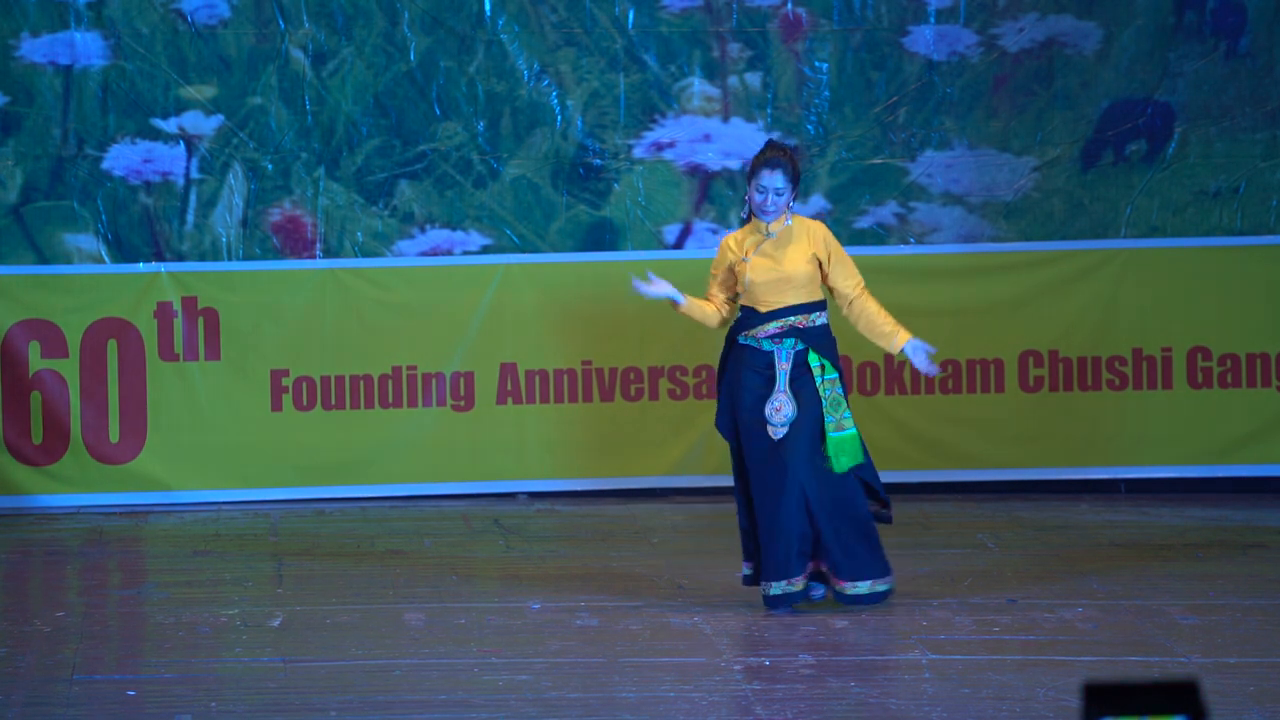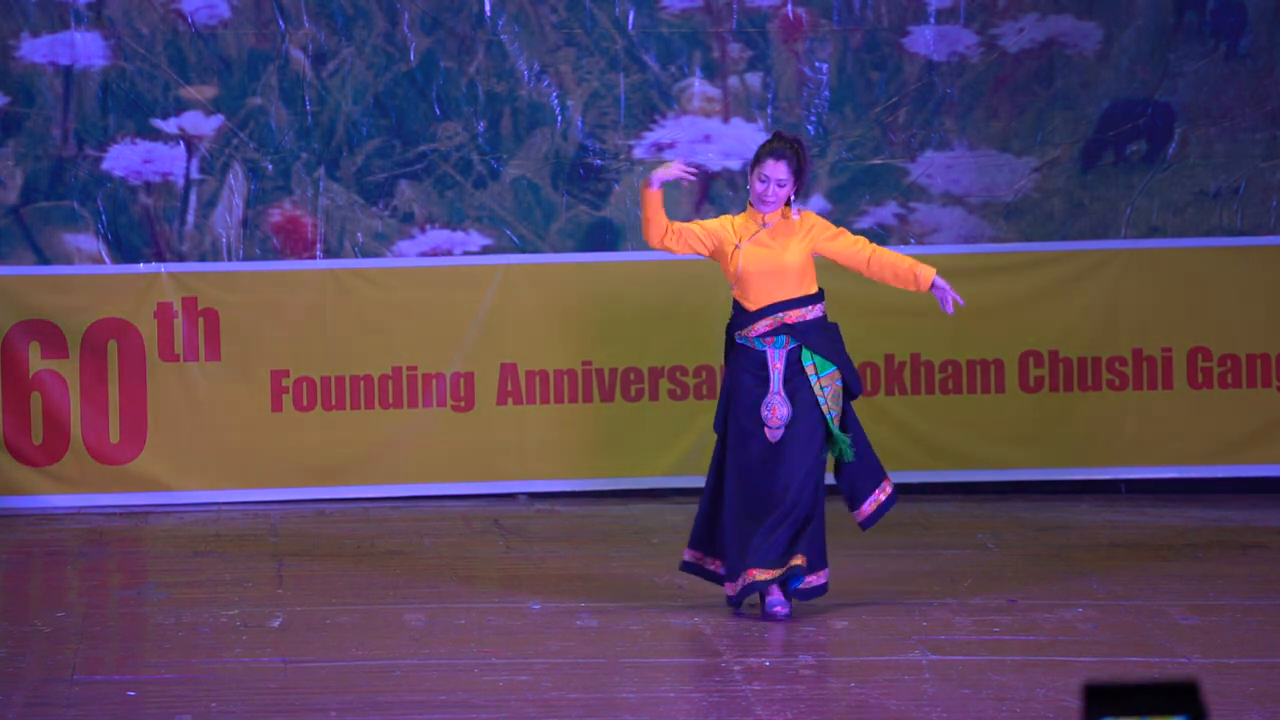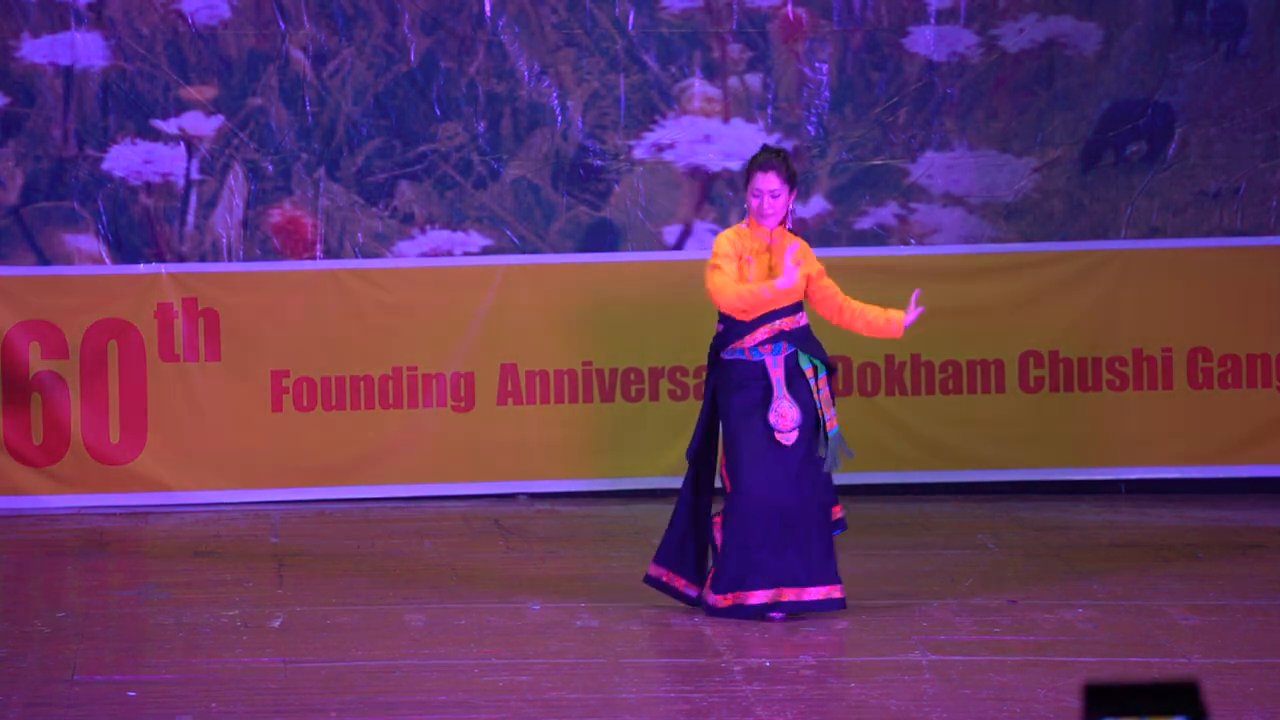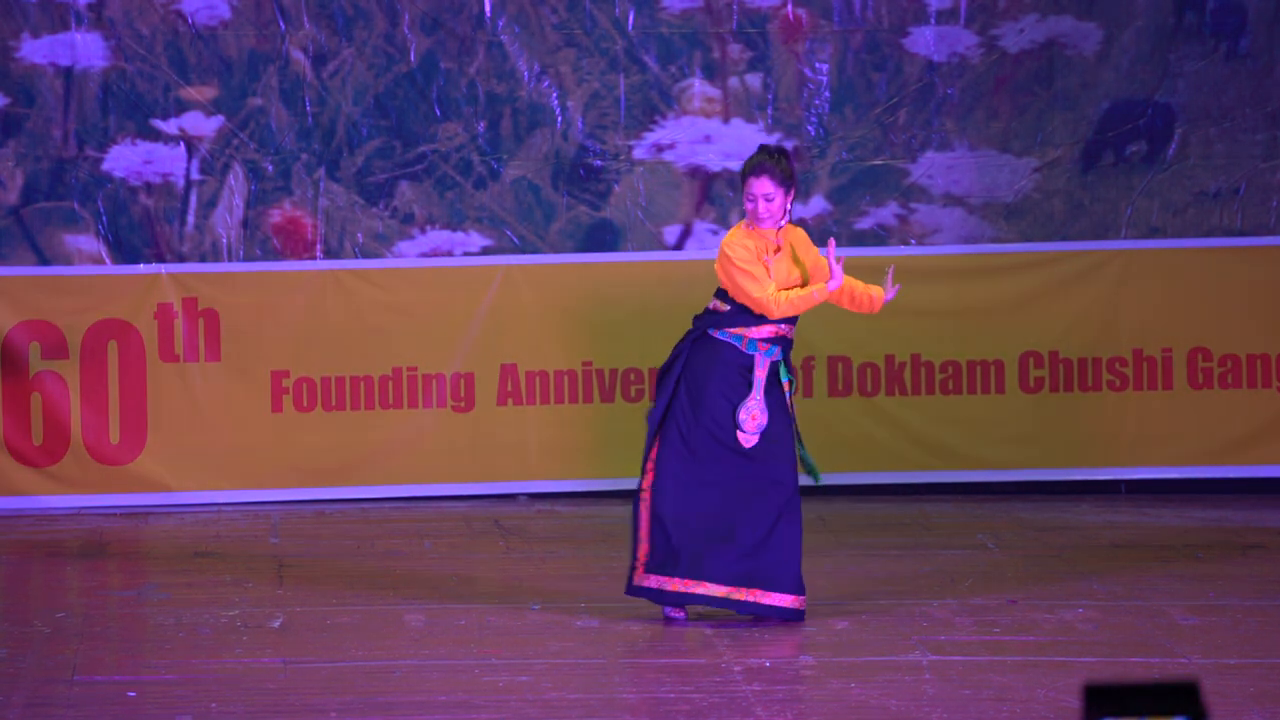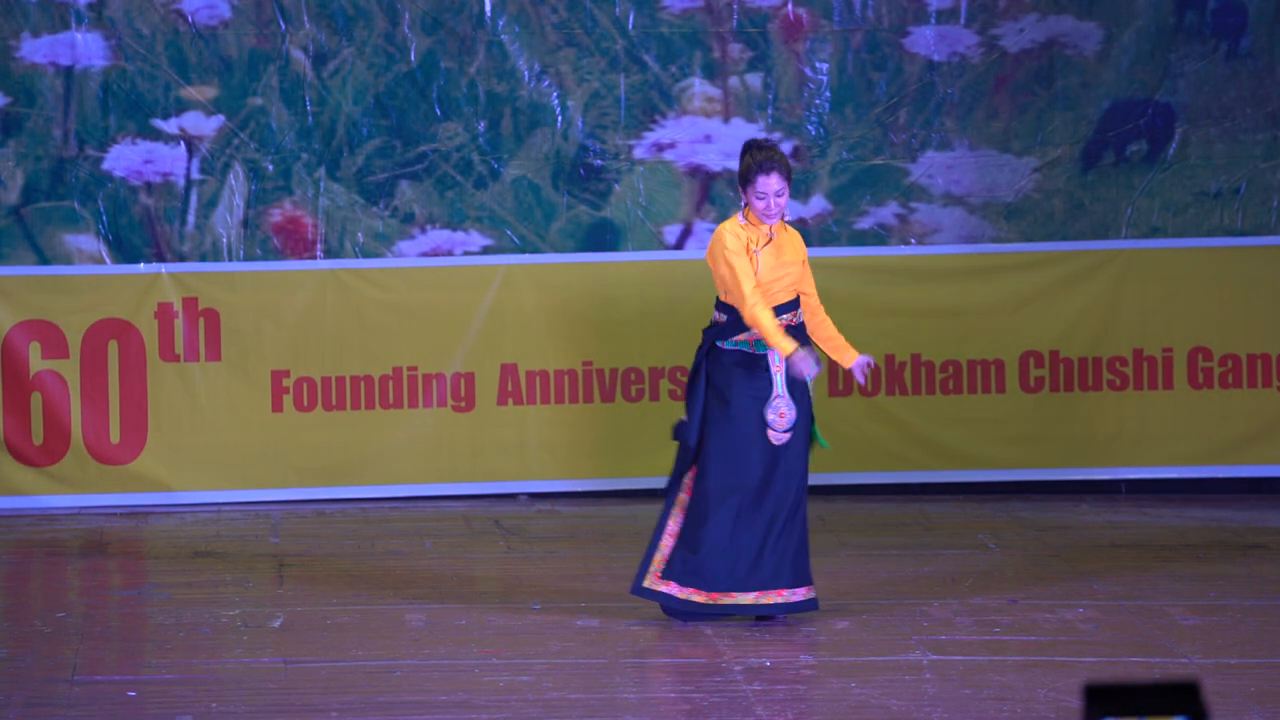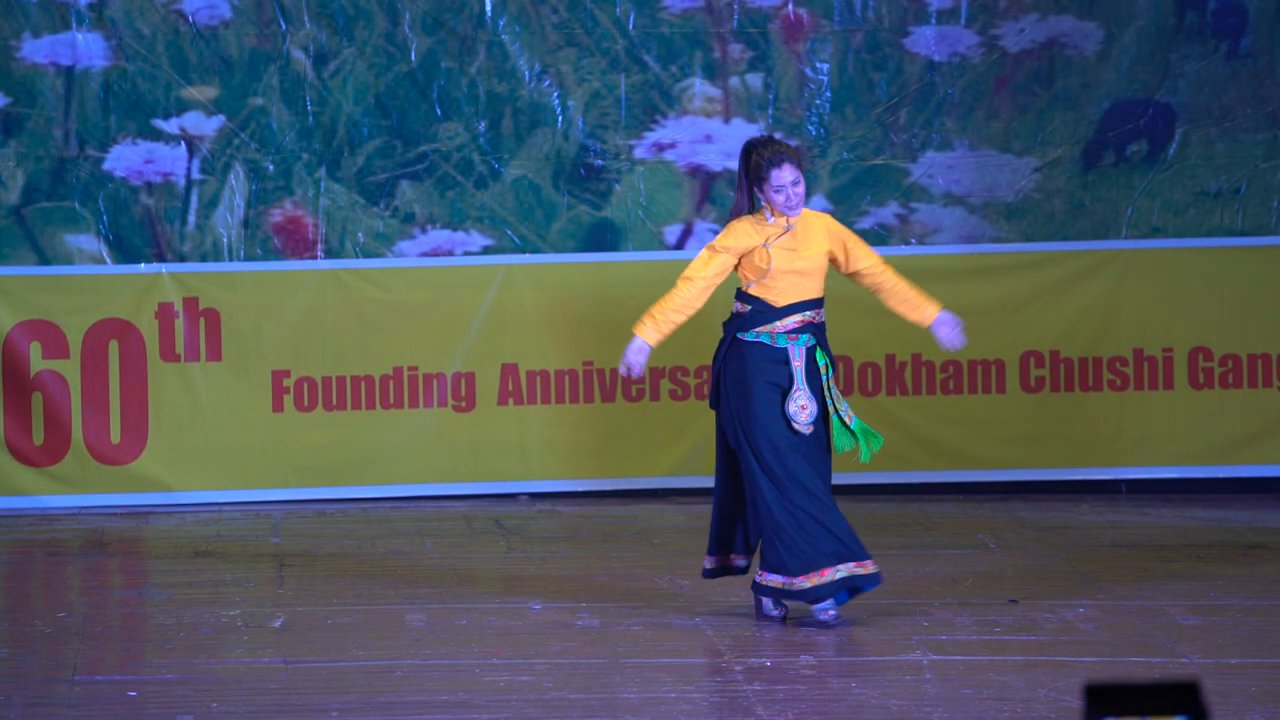
dt=0.3s
person 1, frame 1
left shoulder: (815, 235)
right shoulder: (734, 244)
left elbow: (854, 298)
right elbow: (718, 311)
left wrist: (903, 343)
right wrist: (673, 296)
left hip: (806, 364)
right hip: (752, 365)
left knee: (807, 469)
right knee: (764, 471)
left ankle: (833, 570)
right ankle: (780, 577)
person 1, frame 2
left shoulder: (809, 227)
right shoulder: (727, 230)
left elbow: (868, 257)
right elbow: (662, 236)
left wrist: (928, 279)
right wrist: (655, 187)
left hip: (806, 359)
right hip: (751, 361)
left knee: (797, 467)
right knee: (747, 467)
left ankle: (780, 575)
right ankle: (748, 574)
person 1, frame 3
left shoulder: (797, 248)
right shoulder: (728, 243)
left elbow: (834, 306)
right elbow: (724, 297)
left wrist: (896, 320)
right wrist: (777, 285)
left hip: (794, 369)
right hip: (741, 373)
left knee: (792, 478)
right knee: (754, 479)
left ankle: (781, 587)
right ankle: (737, 587)
person 1, frame 4
left shoulder: (796, 238)
right shoulder: (736, 244)
left elbow: (830, 282)
right elbow: (770, 302)
left wrist: (877, 296)
right wrist: (825, 288)
left hip: (766, 371)
right hip: (717, 362)
left knee: (772, 477)
right knee: (691, 471)
left ankle: (762, 587)
right ankle: (674, 586)
person 1, frame 5
left shoulder: (791, 240)
right shoulder: (728, 237)
left elbow: (810, 309)
right elbow: (748, 302)
left wrist: (847, 356)
right wrist: (792, 351)
left hip: (783, 370)
right hip: (737, 366)
left knee: (784, 475)
right knee: (724, 472)
left ankle: (765, 588)
right ankle: (686, 585)
person 1, frame 6
left shoulder: (824, 227)
right shoulder: (743, 232)
left elbow: (876, 274)
right elbow: (695, 283)
left wrist: (931, 314)
right wrist: (646, 334)
left hip: (805, 361)
right hip: (755, 361)
left knee: (807, 470)
right knee: (779, 470)
left ankle: (772, 583)
right ankle: (819, 581)
